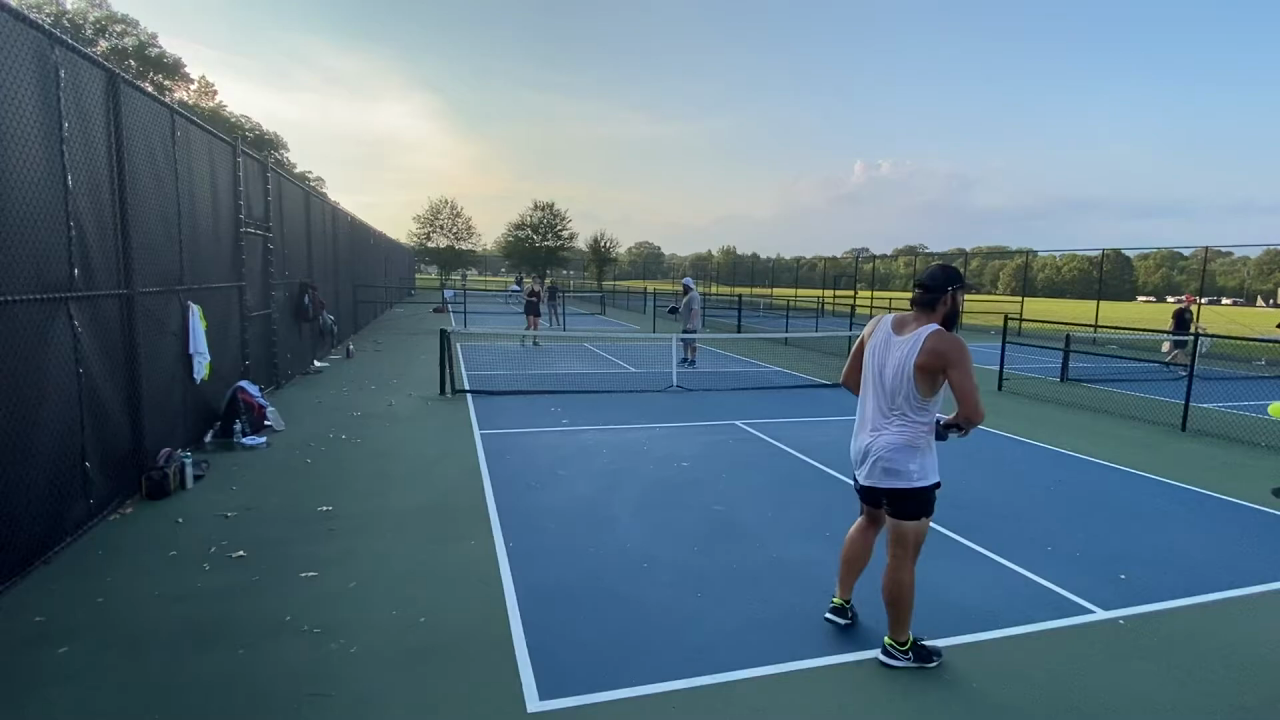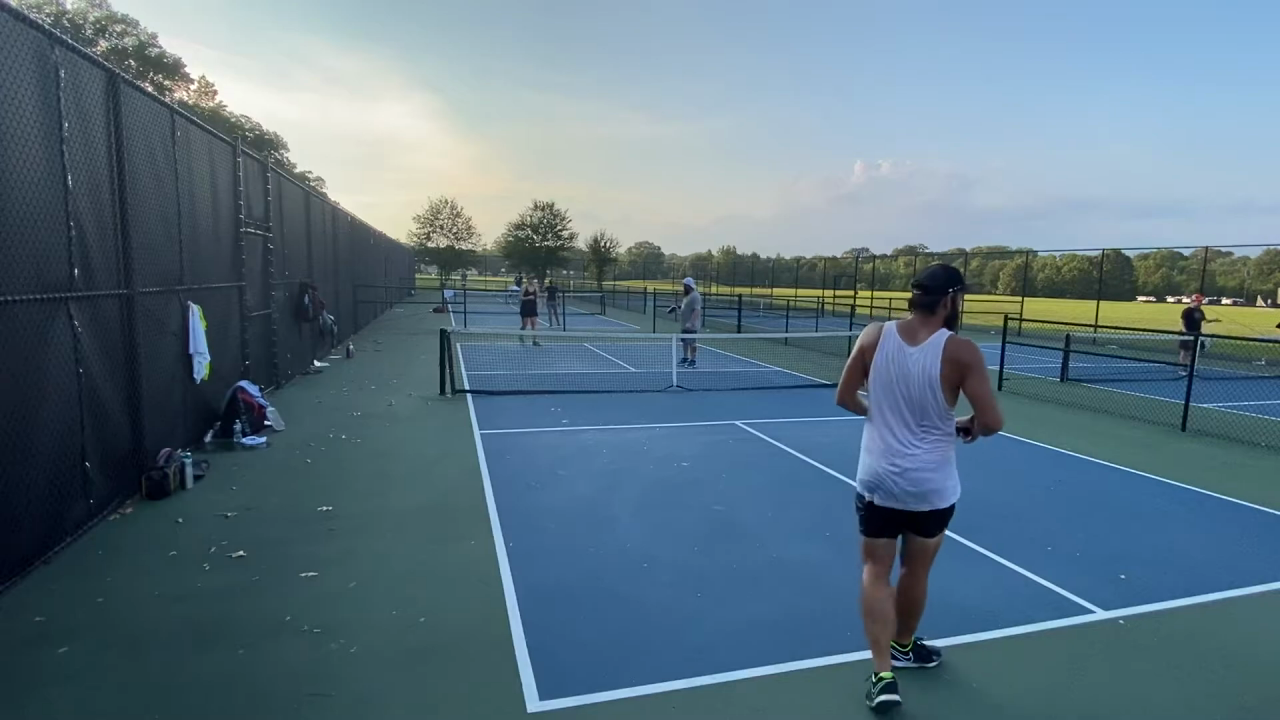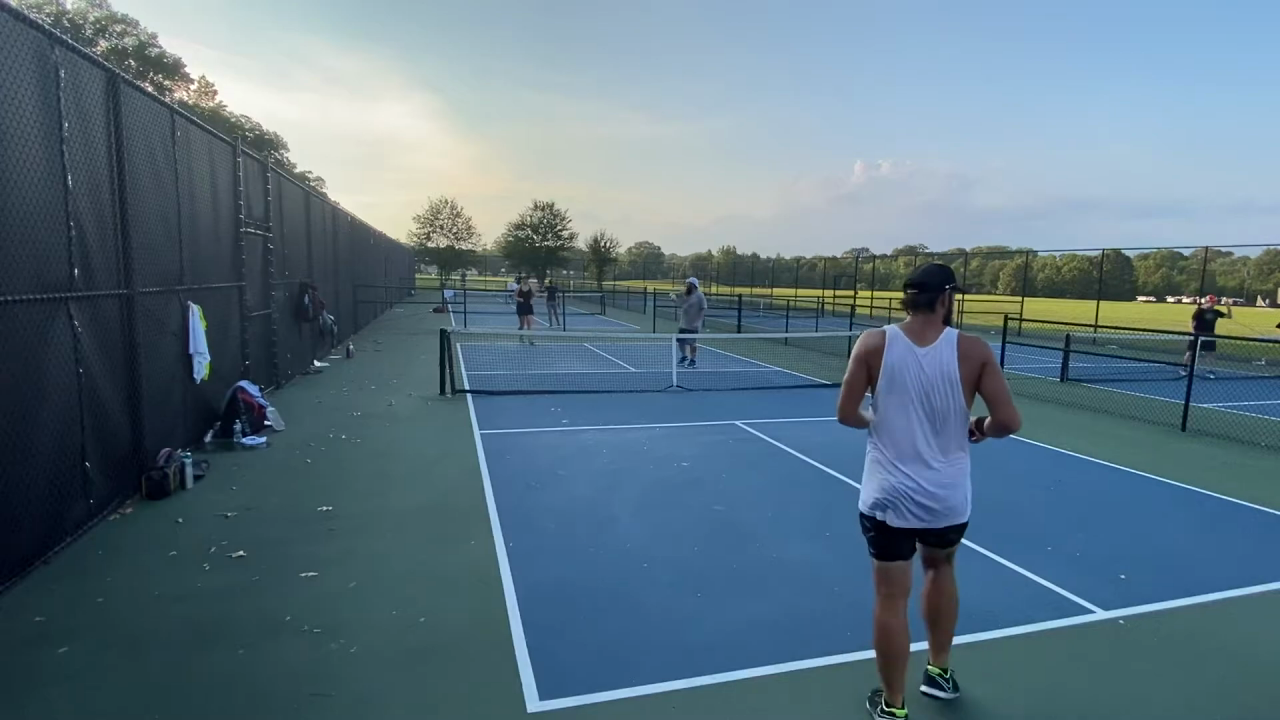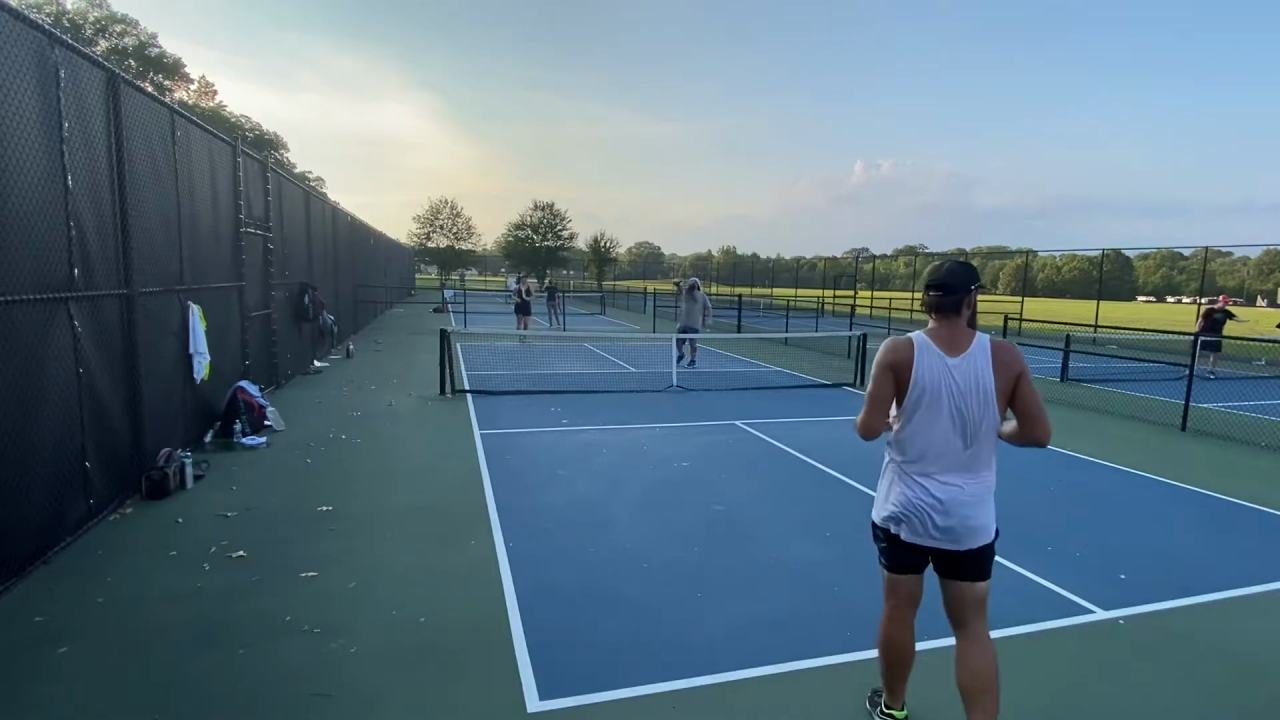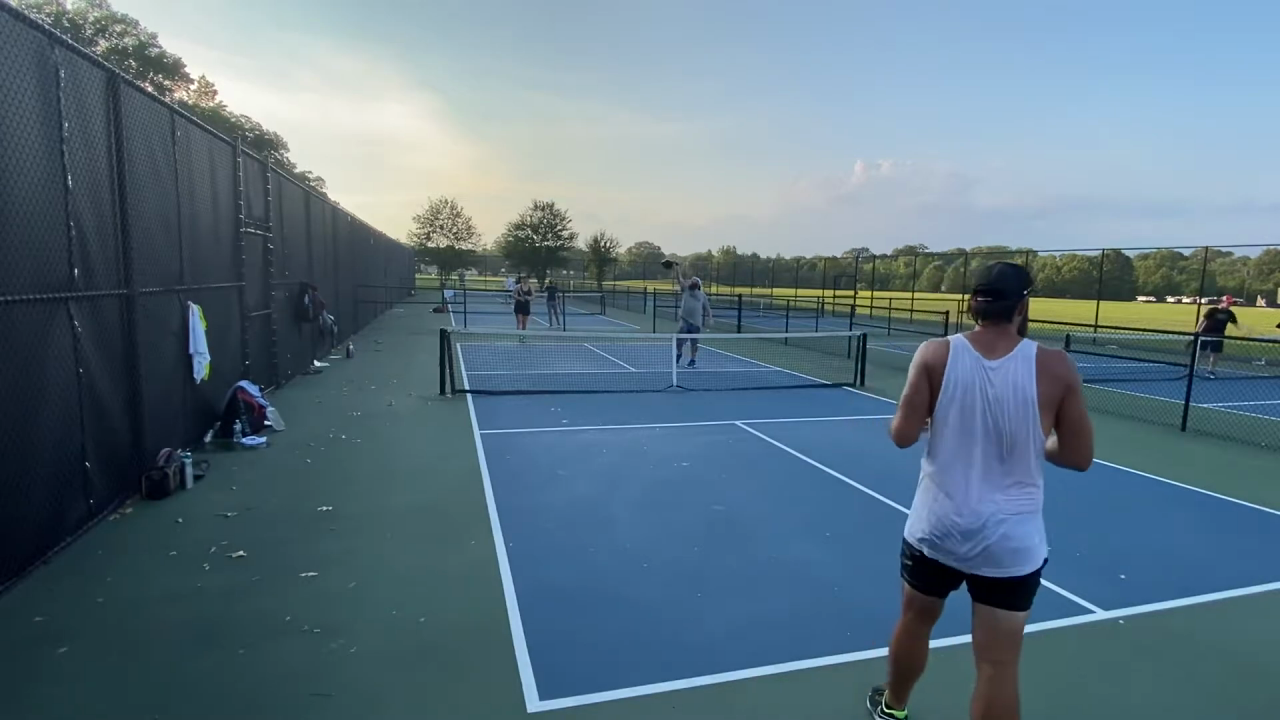
dt=0.3s
person 1, frame 1
left shoulder: (877, 326)
right shoulder: (946, 346)
left elbow: (849, 379)
right elbow: (974, 413)
right wrist: (957, 421)
left hip: (866, 450)
right hip: (907, 462)
left knee: (868, 520)
right knee: (902, 554)
left ankle: (840, 602)
right ankle: (898, 644)
person 1, frame 2
left shoulder: (874, 336)
right shoulder: (961, 351)
left elbow: (844, 397)
right elbow: (991, 421)
right wrist: (968, 424)
left hip: (876, 474)
right hip: (931, 481)
left knee: (875, 568)
right knee: (916, 569)
left ankle: (882, 675)
right ankle: (903, 647)
person 1, frame 3
left shoulder: (873, 344)
right shoulder: (973, 349)
left elbow: (846, 415)
right elbow: (1009, 421)
right wrist: (979, 428)
left hip: (887, 495)
right hip: (948, 496)
left knee: (890, 598)
right knee: (940, 569)
right ankle: (939, 671)
person 1, frame 4
left shoulder: (897, 352)
right shoulder: (1005, 357)
left elbow: (868, 428)
right elbow: (1038, 435)
left hip: (904, 509)
right hip: (971, 516)
left knee: (899, 610)
right knee: (972, 626)
person 1, frame 5
left shoulder: (935, 355)
right shoulder: (1055, 367)
left elbow: (902, 436)
right elbow: (1079, 457)
left hip: (937, 528)
right hip: (1012, 540)
left knee: (915, 621)
right knee: (998, 665)
